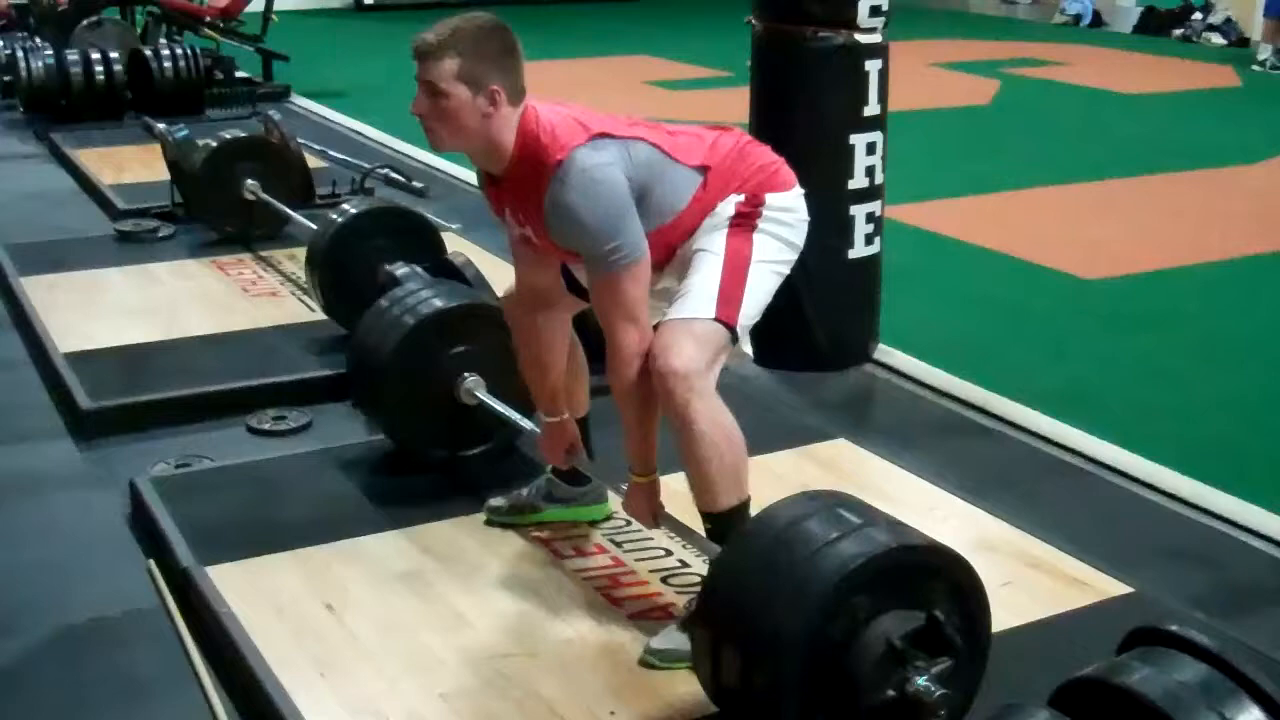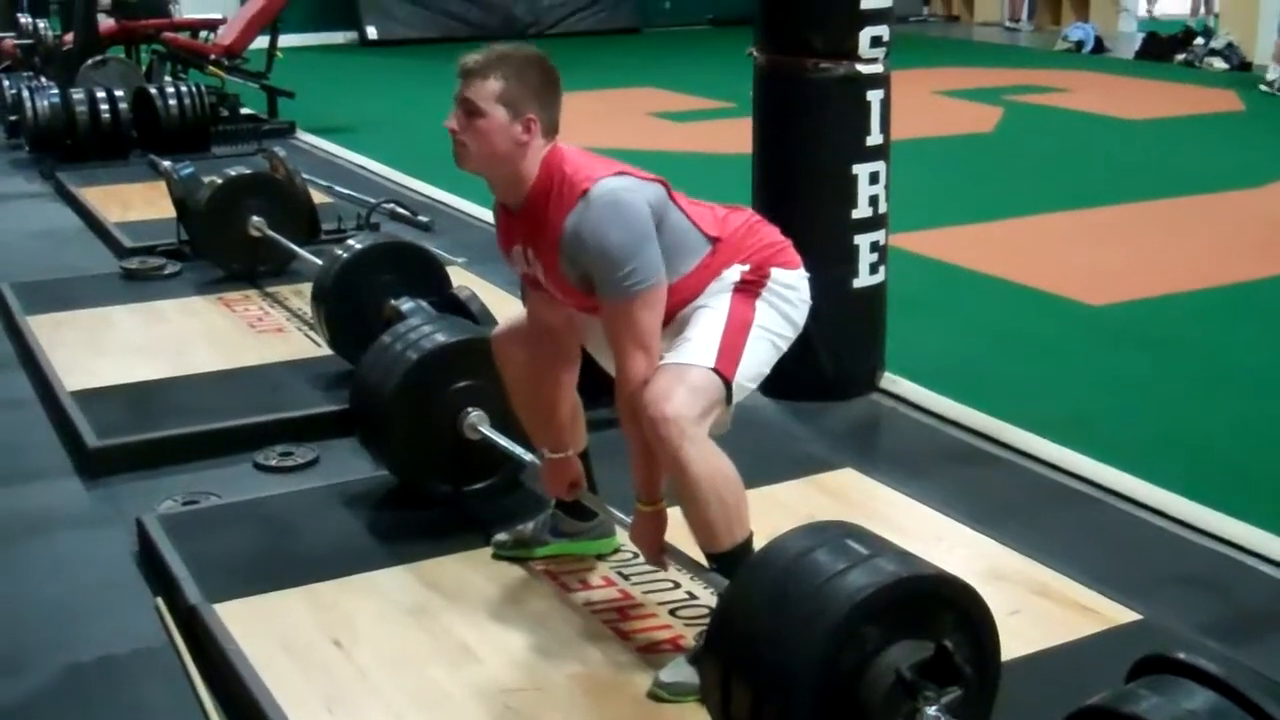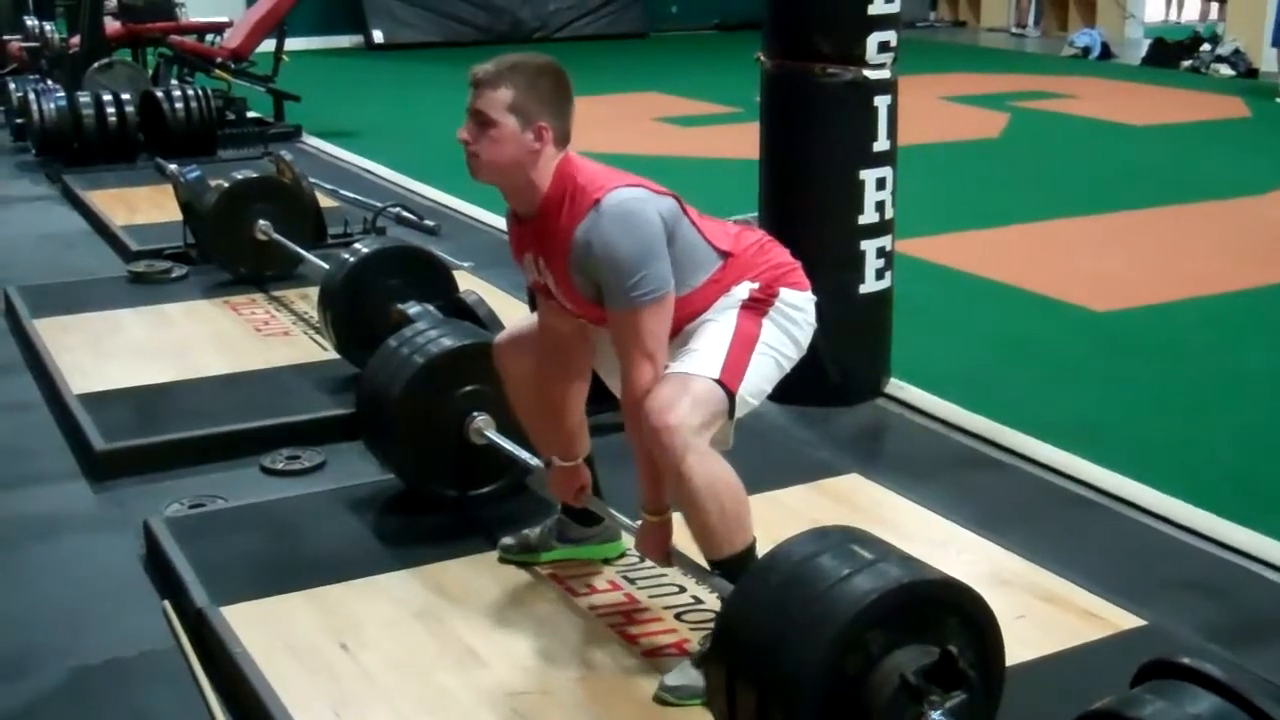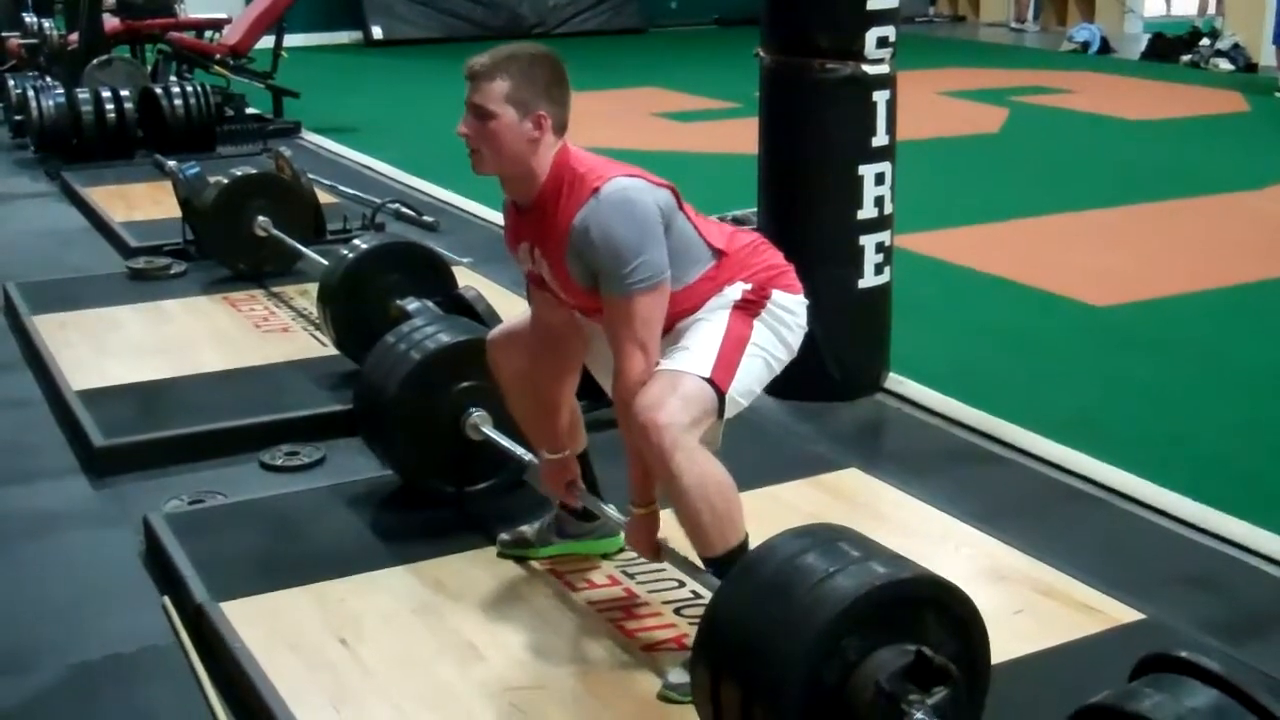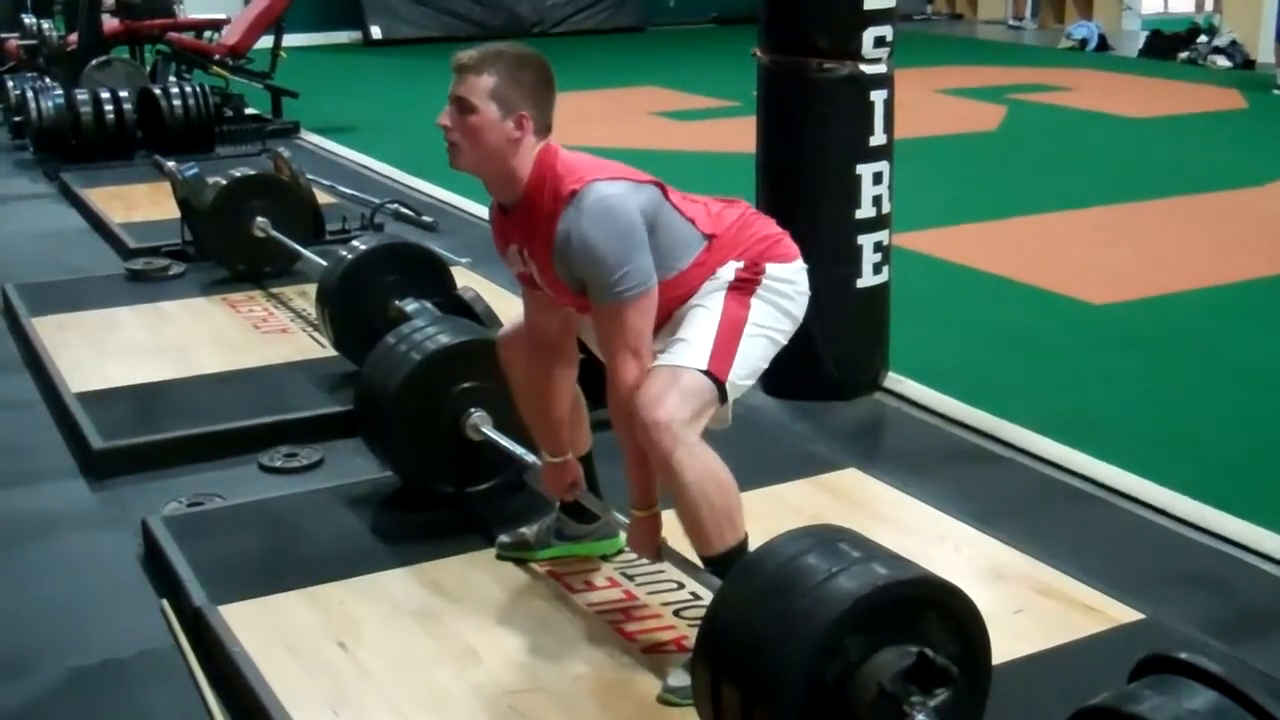
dt=1s
person 1, frame 1
left shoulder: (580, 176)
right shoulder: (500, 164)
left elbow: (628, 338)
right elbow: (543, 294)
left wrist: (642, 477)
right wrist: (553, 415)
left hip: (751, 205)
right hip: (665, 217)
left knee: (675, 367)
right knee: (519, 306)
right ankle: (574, 483)
person 1, frame 2
left shoulder: (601, 207)
right shoulder: (513, 207)
left elbow: (637, 369)
right elbow: (553, 333)
left wrist: (649, 504)
right wrist: (559, 451)
left hip: (753, 279)
right hip: (668, 294)
left knee: (670, 412)
right knee: (513, 345)
right ankle: (579, 517)
person 1, frame 3
left shoulder: (611, 218)
right shoulder: (526, 214)
left elbow: (642, 377)
right elbow: (563, 338)
left wrist: (655, 515)
right wrist: (567, 460)
left hip: (759, 297)
right hip: (673, 306)
left knee: (671, 422)
right knee: (517, 351)
right ankle: (585, 523)
person 1, frame 4
left shoulder: (611, 206)
right shoulder: (523, 205)
left elbow: (634, 367)
right elbow: (554, 331)
left wrist: (643, 506)
right wrist: (555, 454)
left hip: (750, 298)
right hip: (659, 306)
left knee: (661, 420)
right knee: (509, 348)
right ankle: (583, 519)
person 1, frame 5
left shoulder: (593, 211)
right shoulder: (511, 207)
left elbow: (628, 372)
right elbow: (550, 336)
left wrist: (644, 509)
right wrist: (558, 457)
left hip: (751, 274)
right hip: (672, 282)
left knee: (662, 417)
right knee: (517, 347)
right ankle: (583, 519)
